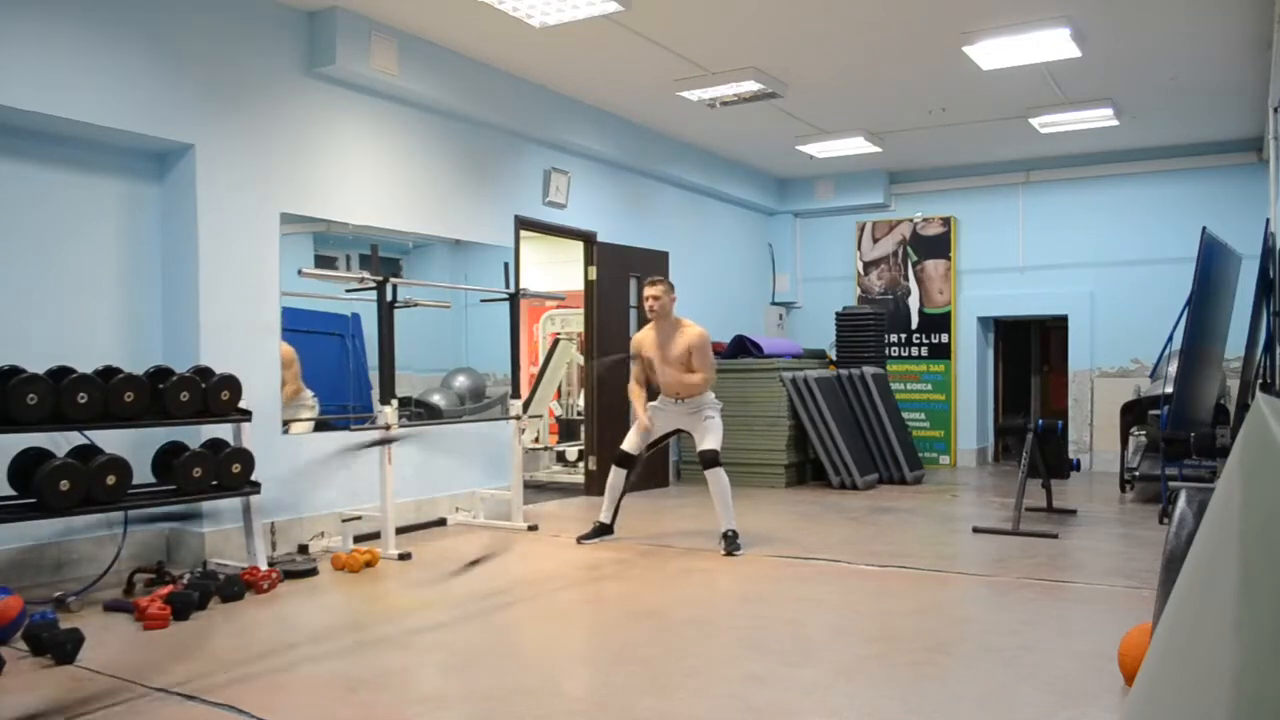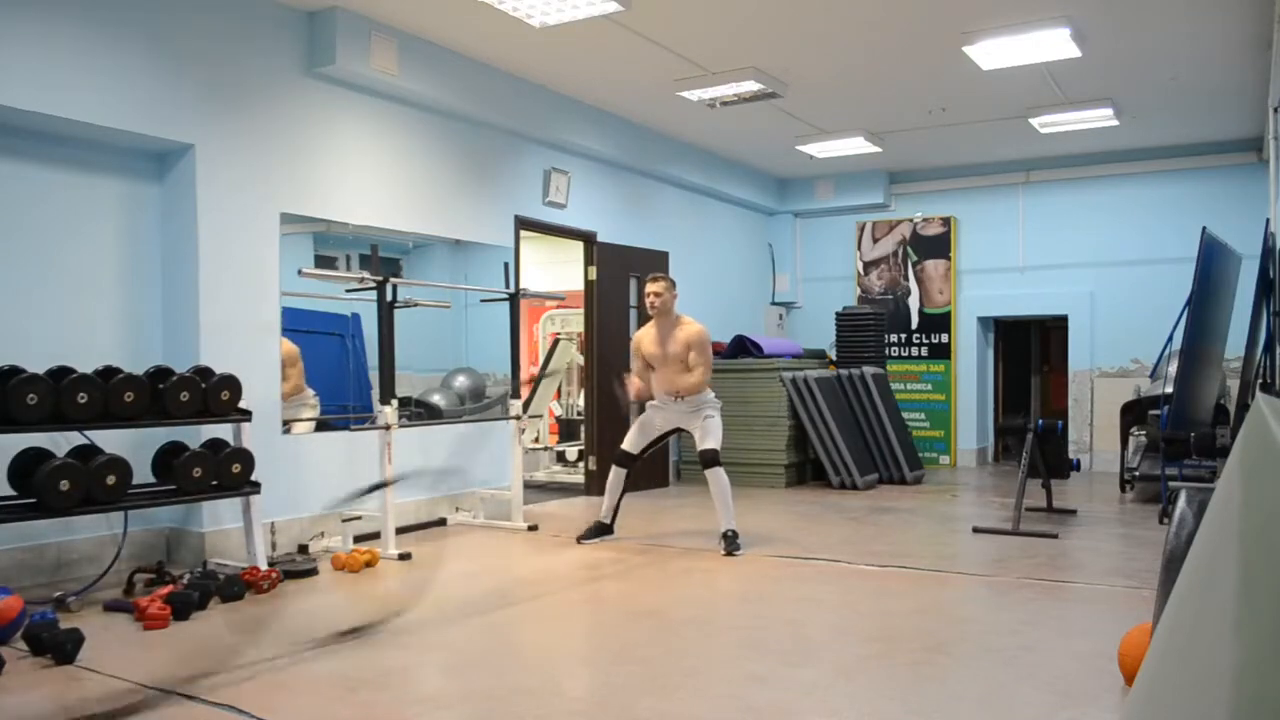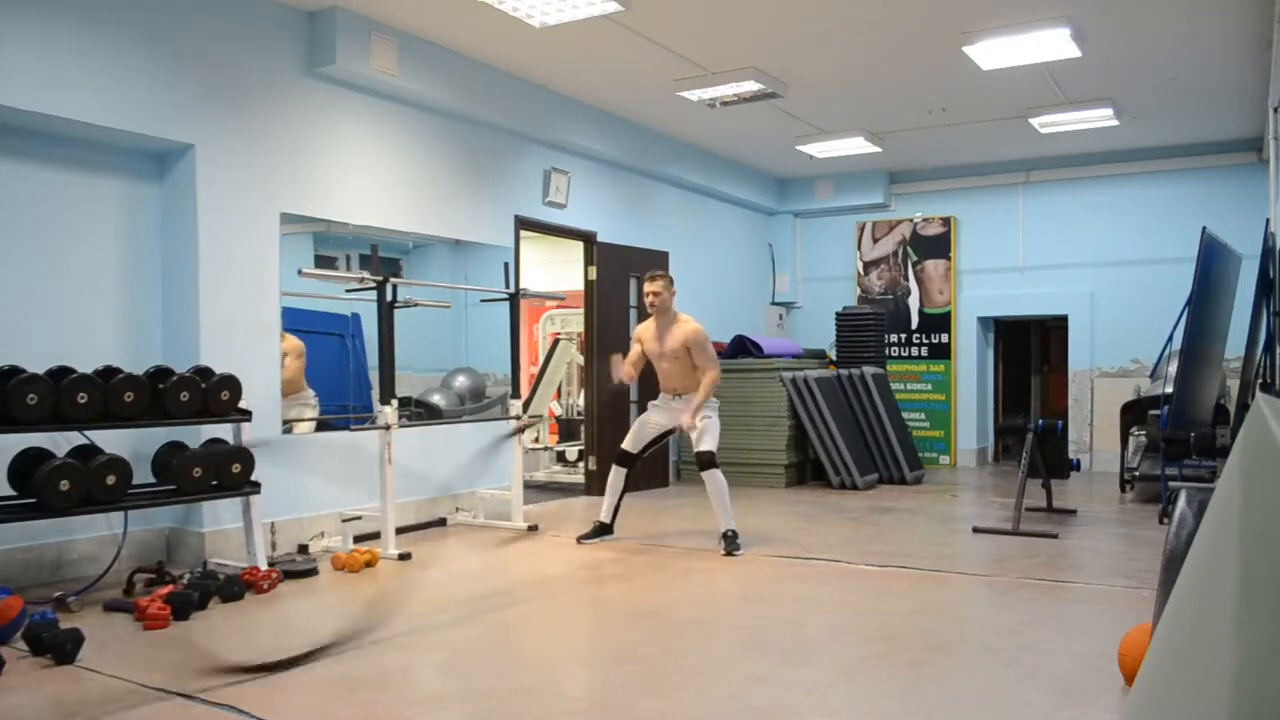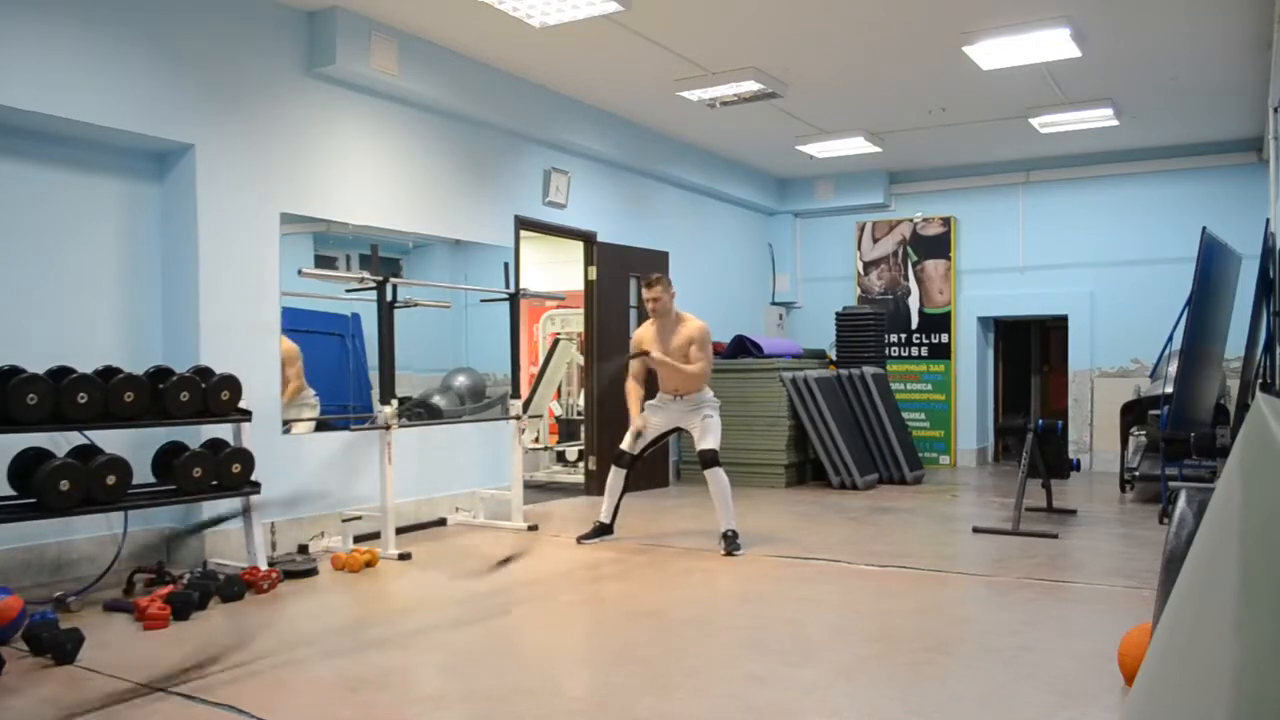
dt=0.2s
person 1, frame 1
left shoulder: (695, 335)
right shoulder: (641, 339)
left elbow: (706, 379)
right elbow: (636, 383)
left wrist: (671, 375)
right wrist: (640, 413)
left hip: (700, 406)
right hip: (665, 406)
left knee: (710, 461)
right knee: (622, 458)
left ankle: (729, 532)
right ankle: (605, 523)
person 1, frame 2
left shoulder: (694, 332)
right shoulder: (641, 337)
left elbow: (701, 377)
right elbow: (636, 377)
left wrist: (665, 382)
right wrist: (635, 389)
left hip: (699, 405)
right hip: (664, 406)
left knee: (710, 461)
right knee: (621, 458)
left ankle: (729, 532)
right ankle: (605, 523)
person 1, frame 3
left shoulder: (691, 330)
right shoulder: (641, 331)
left elbow: (712, 373)
right elbow: (632, 373)
left wrist: (693, 411)
right wrist: (621, 371)
left hip: (698, 405)
right hip: (664, 405)
left knee: (706, 462)
right knee: (622, 458)
left ankle: (729, 532)
right ankle: (605, 523)
person 1, frame 4
left shoulder: (696, 329)
right shoulder: (642, 334)
left elbow: (702, 373)
right elbow: (635, 380)
left wrist: (666, 362)
right wrist: (636, 417)
left hip: (698, 404)
right hip: (664, 404)
left knee: (710, 461)
right knee: (621, 458)
left ankle: (729, 532)
right ankle: (605, 524)
